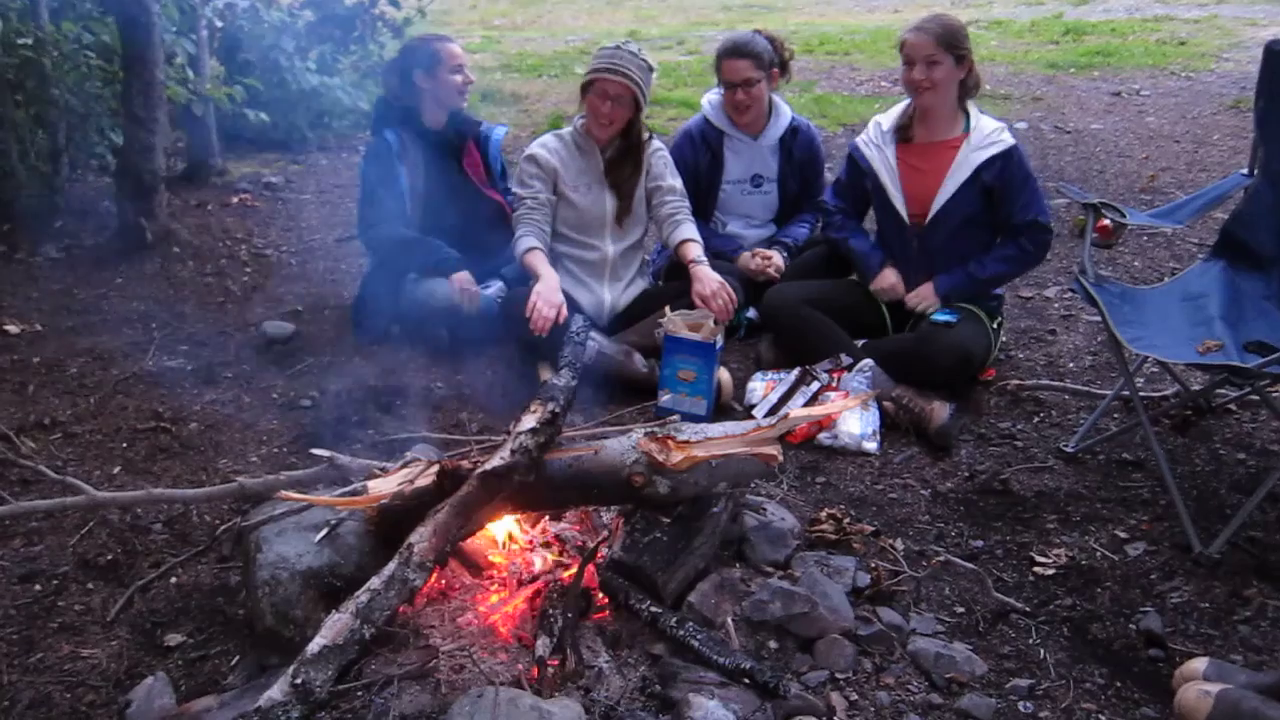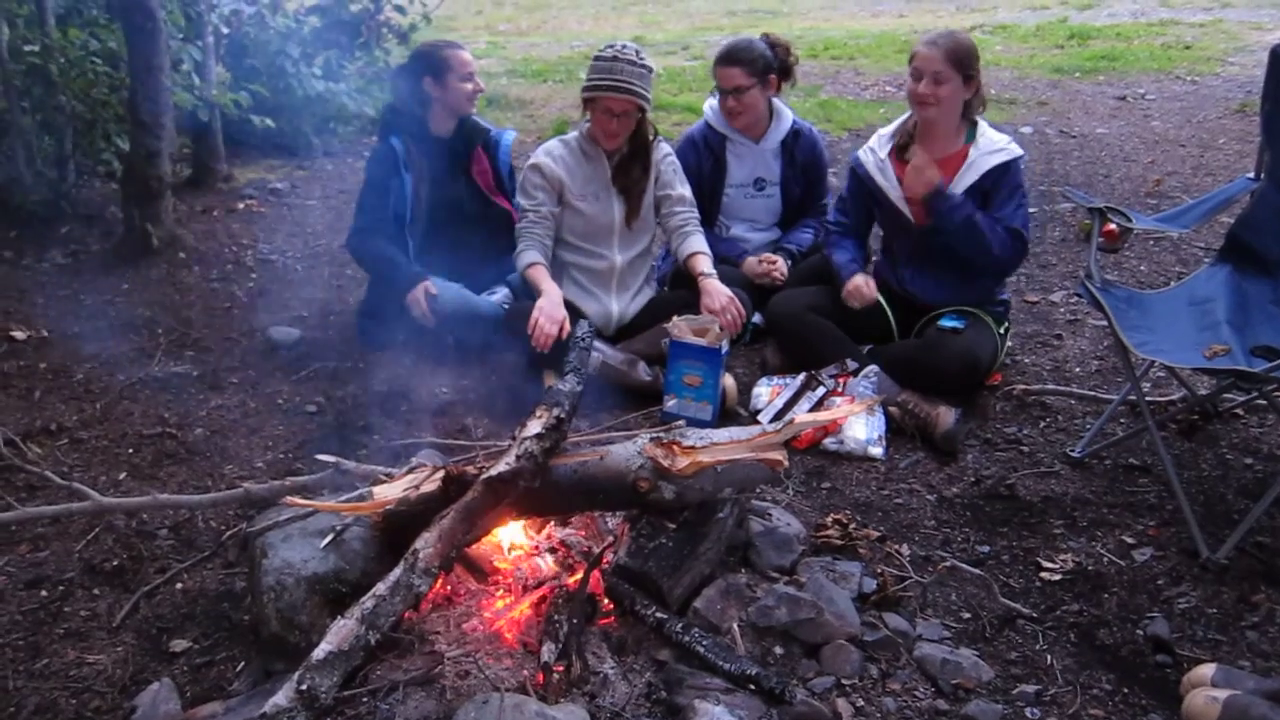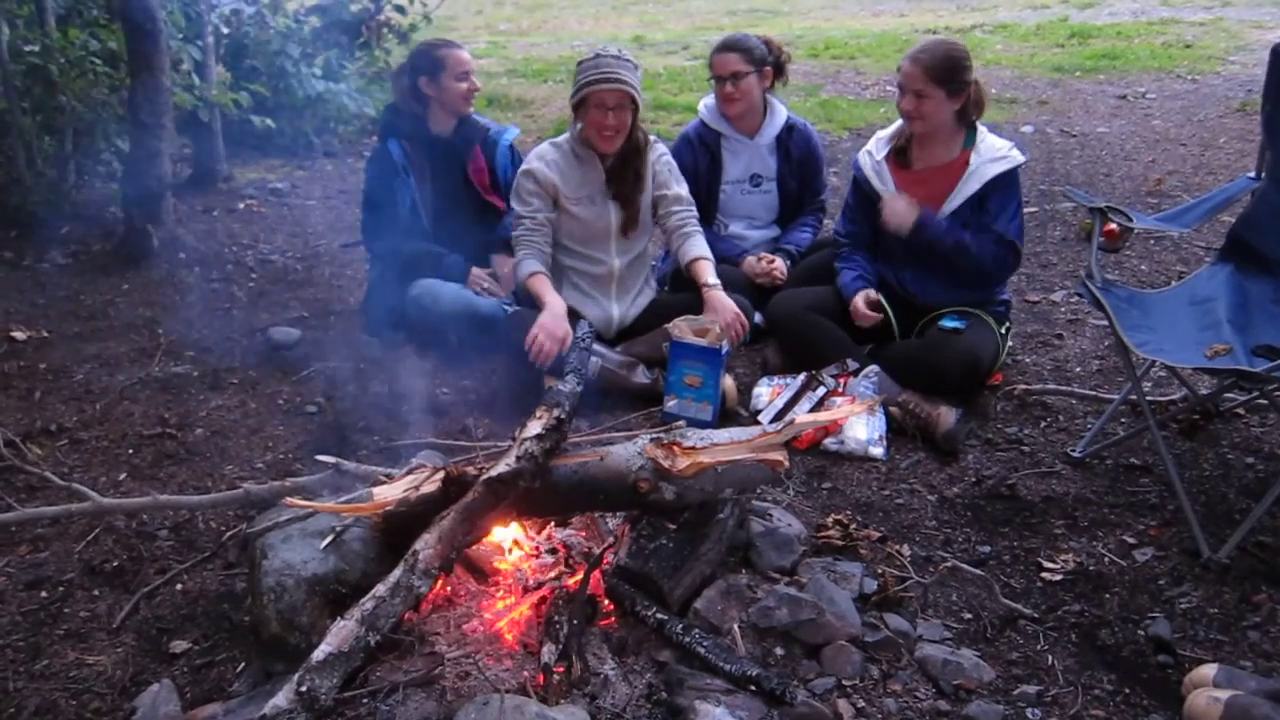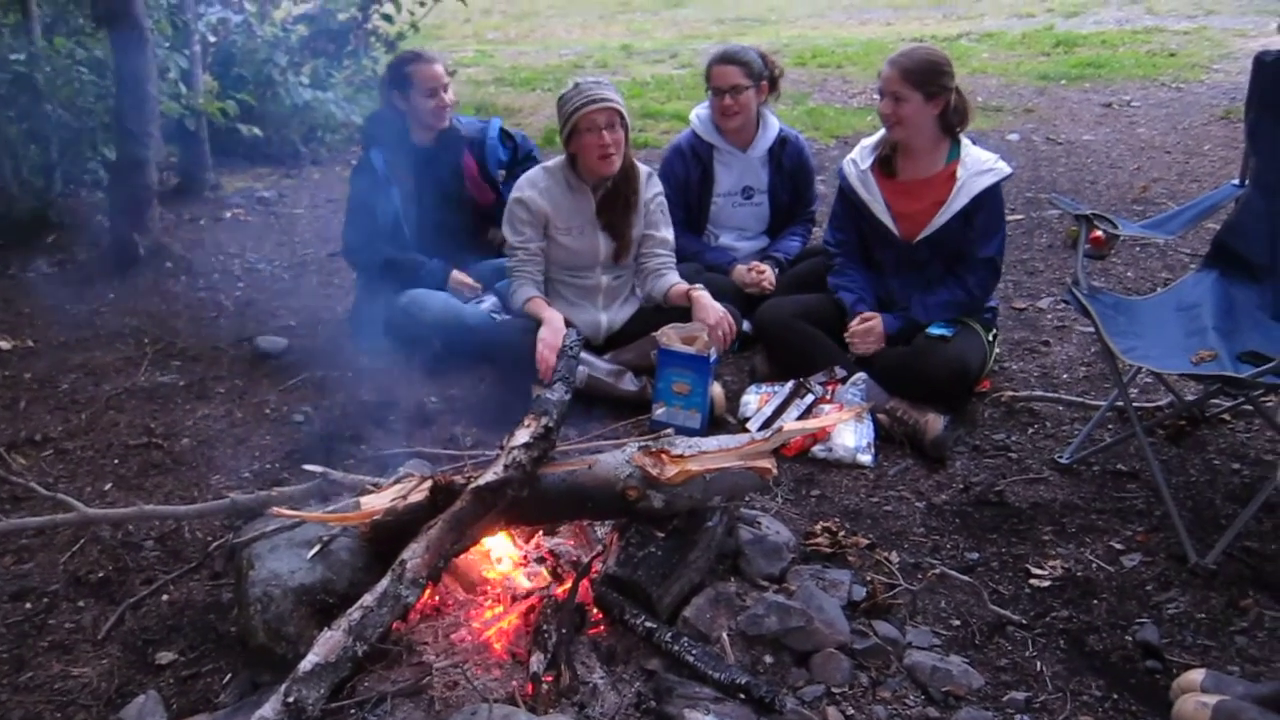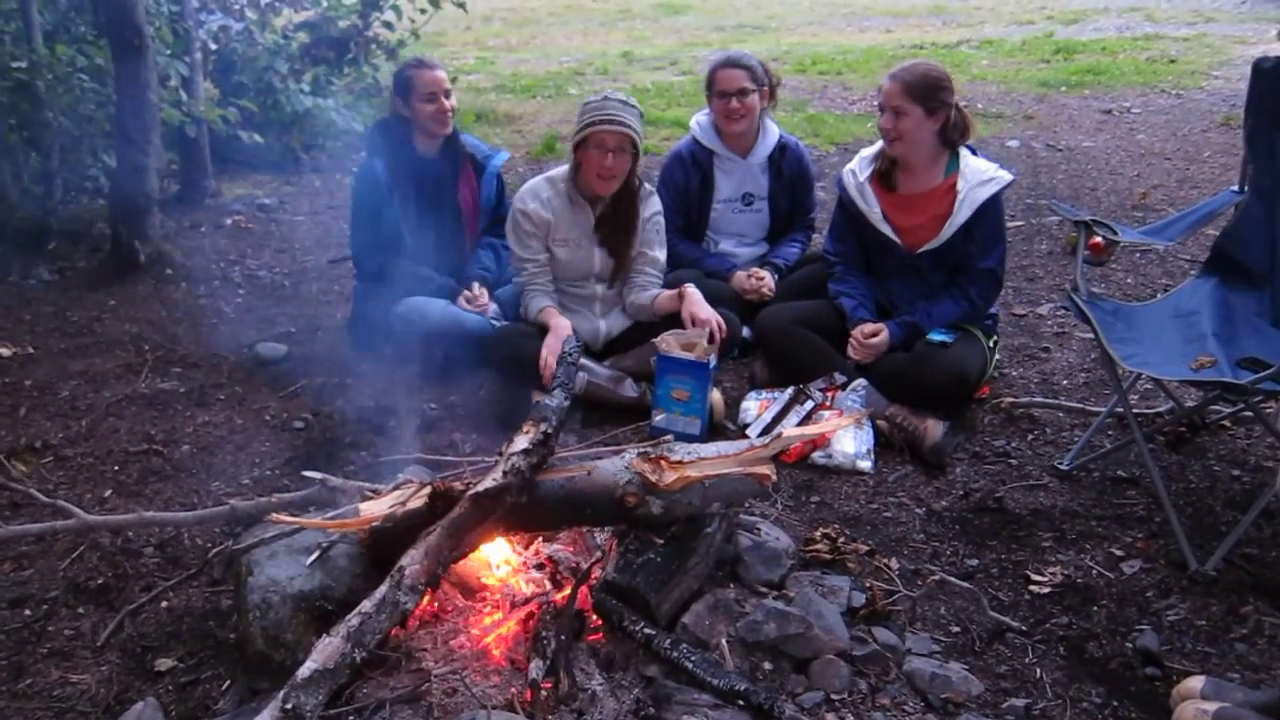
dt=0.5s
person 1, frame 1
left shoulder: (993, 152)
right shoulder: (876, 141)
left elbow: (1031, 239)
right elbow: (838, 214)
left wrist: (948, 285)
right wrist: (872, 266)
left hip: (960, 302)
right hip: (887, 294)
left knee: (952, 354)
right knee: (780, 304)
left ankle: (819, 352)
right ankle: (896, 393)
person 1, frame 2
left shoulder: (995, 160)
right shoulder: (879, 154)
left elbow: (1006, 255)
right elbow: (843, 229)
left wrist: (939, 198)
right wrist: (851, 273)
left hip: (965, 309)
right hip: (890, 299)
left knee: (958, 361)
right knee: (785, 309)
left ankle: (837, 364)
right ankle: (901, 399)
person 1, frame 3
left shoulder: (994, 166)
right shoulder: (877, 157)
left elbow: (999, 262)
right elbow: (852, 242)
left wrist: (923, 224)
right wrist: (857, 289)
left hip: (965, 308)
right hip: (890, 299)
left knee: (960, 360)
right knee: (785, 309)
left ankle: (840, 365)
right ankle: (903, 399)
person 1, frame 4
left shoulder: (977, 179)
right shoulder: (861, 167)
left elbow: (975, 279)
right elbow: (843, 254)
left wrist: (896, 325)
right wrist: (860, 313)
left hip: (949, 316)
right hip: (873, 308)
left knee: (949, 369)
right knee: (773, 318)
left ankle: (825, 371)
right ankle: (890, 407)
person 1, frame 5
left shoulder: (977, 188)
right shoulder: (860, 177)
left elbow: (978, 288)
right elbow: (844, 263)
left wrist: (900, 332)
right wrist: (860, 320)
left hip: (950, 323)
right hip: (874, 314)
left knee: (949, 373)
right knee: (773, 324)
left ankle: (828, 381)
right ankle: (890, 412)
person 2, frame 1
left shoulder: (650, 153)
right shoulder: (545, 153)
left elbow: (675, 216)
right elbow: (530, 230)
left wrist: (699, 265)
right wrist: (547, 279)
left hip: (631, 301)
right hip: (570, 304)
left knee: (723, 294)
right knee: (519, 308)
right ankle: (645, 366)
person 2, frame 2
left shoulder: (657, 156)
right shoulder: (551, 161)
left elbow: (684, 224)
right elbow: (532, 242)
left wrist: (707, 278)
right wrist: (550, 294)
left hip: (638, 308)
right hip: (575, 311)
left knee: (733, 305)
right knee: (522, 320)
right ankle: (649, 375)
person 2, frame 3
left shoulder: (652, 155)
right shoulder: (544, 165)
left elbow: (684, 226)
right elbow: (530, 250)
left wrist: (712, 289)
right wrist: (552, 305)
left hip: (639, 309)
right hip: (574, 313)
left knee: (734, 312)
right knee: (521, 329)
left ankle: (595, 366)
right ankle: (650, 378)
person 2, frame 4
left shoulder: (645, 183)
right shoulder: (534, 190)
left elbow: (657, 271)
right elbow: (524, 280)
left wrist: (695, 294)
right wrist: (549, 317)
left hip: (626, 321)
right hip: (564, 325)
left knee: (722, 321)
left ankle: (589, 373)
right ankle: (637, 385)
person 2, frame 5
left shoulder: (644, 200)
right shoulder: (535, 200)
left elbow: (641, 293)
right elbow: (534, 290)
left wrist: (686, 294)
right wrist: (557, 323)
left hip: (623, 331)
right hip: (563, 331)
left knee: (723, 328)
right knee: (506, 344)
left ankle: (578, 380)
right ankle: (643, 392)
person 3, frame 1
left shoulder: (477, 135)
right shoulder: (387, 148)
left elbow: (508, 198)
right elbow: (379, 231)
right wrist: (445, 264)
left hip: (488, 263)
right hip: (424, 273)
right knee: (426, 297)
person 3, frame 2
left shoulder: (487, 141)
right shoulder: (394, 155)
left elbow: (516, 209)
right elbow: (365, 236)
right wrist: (408, 280)
left hip: (493, 270)
right hip: (434, 280)
right knee: (439, 305)
person 3, frame 3
left shoulder: (490, 140)
right shoulder: (393, 155)
right elbow: (383, 238)
left wrist: (504, 248)
right wrist: (456, 269)
left hip: (490, 267)
right hip: (426, 276)
right knee: (430, 300)
person 3, frame 4
left shoulder: (474, 139)
right shoulder: (376, 168)
left elbow: (527, 156)
right elbow: (361, 251)
right wrist: (436, 276)
left hip: (475, 271)
right hip: (410, 287)
right knee: (419, 311)
person 3, frame 5
left shoulder: (477, 159)
right shoulder: (377, 173)
left elbow: (499, 229)
right elbow: (371, 259)
left wrist: (481, 278)
right wrist: (445, 292)
left hip: (473, 288)
right hip: (408, 294)
right knee: (414, 317)
person 4, frame 1
left shoulder: (802, 135)
right shoulder: (694, 137)
left elbow: (809, 208)
left wrist: (781, 251)
right wrist: (735, 256)
left hip: (772, 257)
right hip: (714, 258)
left ankle: (752, 310)
person 4, frame 2
left shoulder: (804, 140)
right shoulder: (697, 142)
left elbow: (813, 213)
left wrist: (785, 257)
right wrist: (741, 261)
left hip: (777, 260)
right hip: (719, 262)
left ankle: (758, 314)
person 4, frame 3
left shoulder: (799, 136)
right shoulder: (693, 141)
left elbow: (812, 210)
left wrist: (785, 257)
right wrist: (739, 260)
left hip: (777, 258)
right hip: (718, 261)
right knee: (686, 274)
left ankle: (759, 314)
person 4, frame 4
left shoulder: (791, 147)
right shoulder: (684, 152)
left elbow: (801, 220)
right elbow: (673, 231)
left wrist: (773, 265)
right wrist: (729, 268)
left hip: (768, 265)
right hip: (711, 268)
right knee: (681, 278)
left ankle: (750, 319)
person 4, frame 5
left shoulder: (791, 153)
right shoulder: (684, 158)
left elbow: (801, 227)
right elbow: (670, 237)
left wrist: (773, 270)
right wrist: (729, 274)
left hip: (768, 272)
right hip: (711, 274)
right knee: (678, 284)
left ankle: (747, 325)
